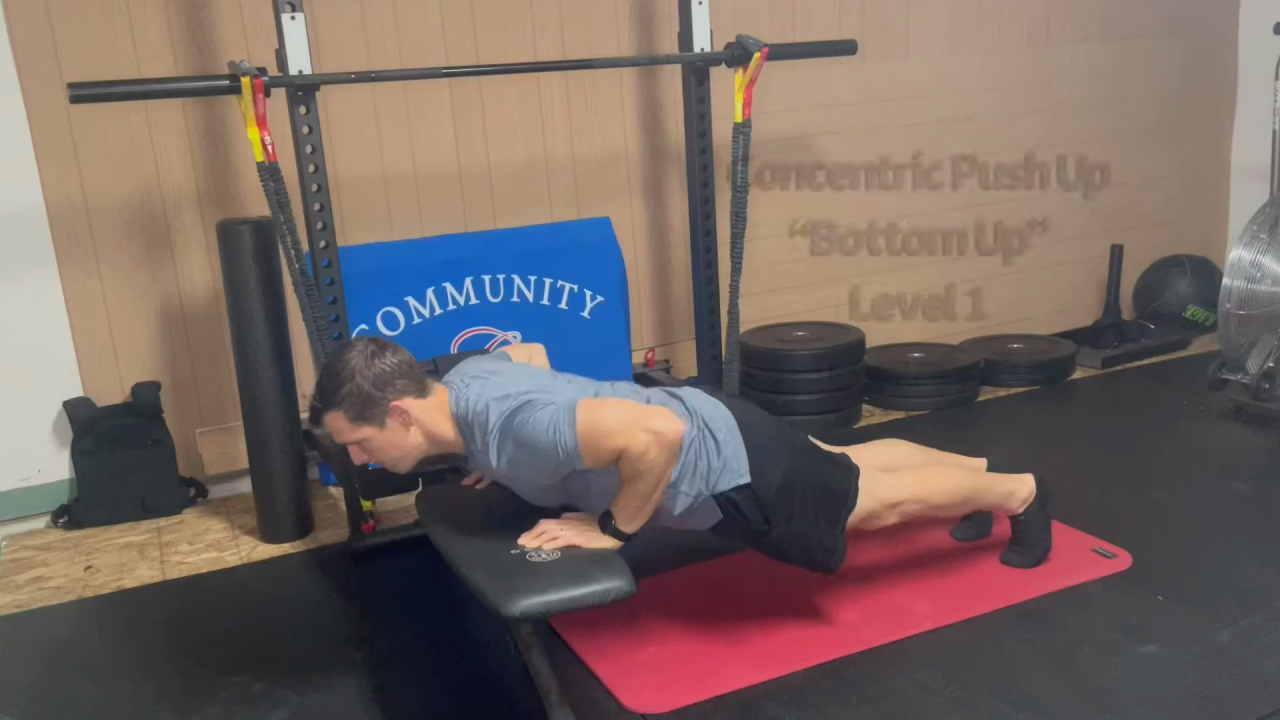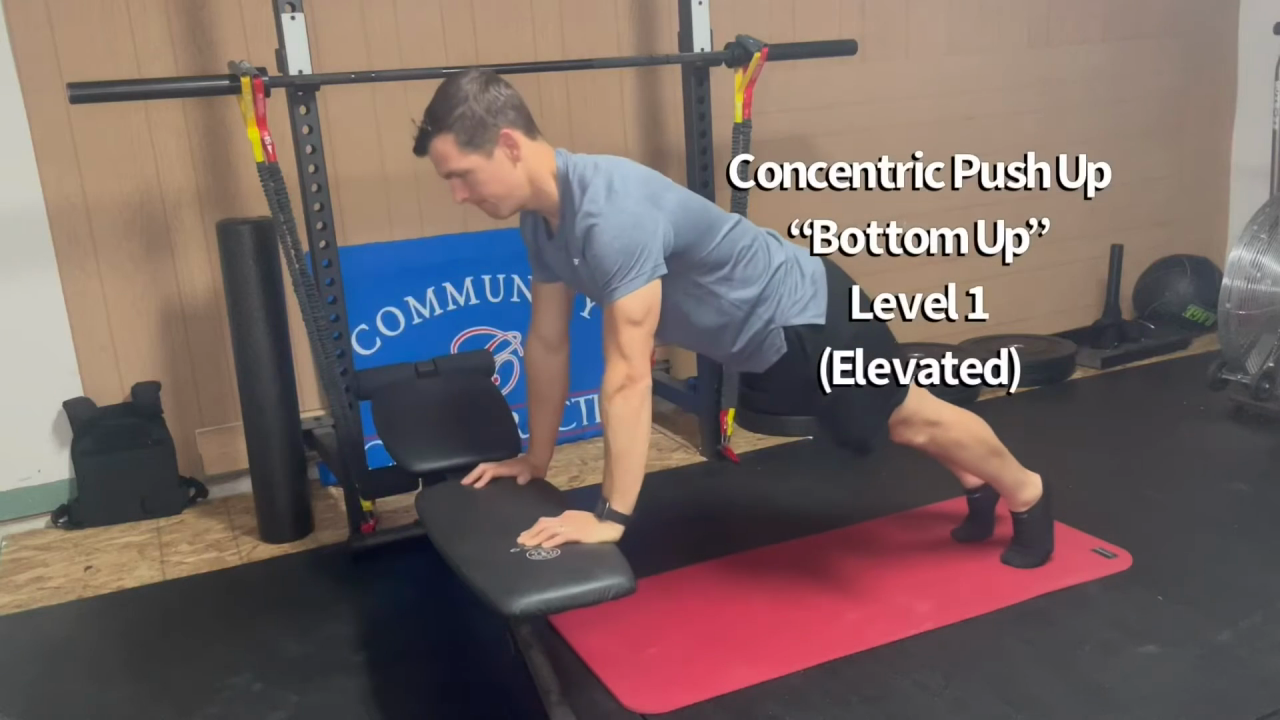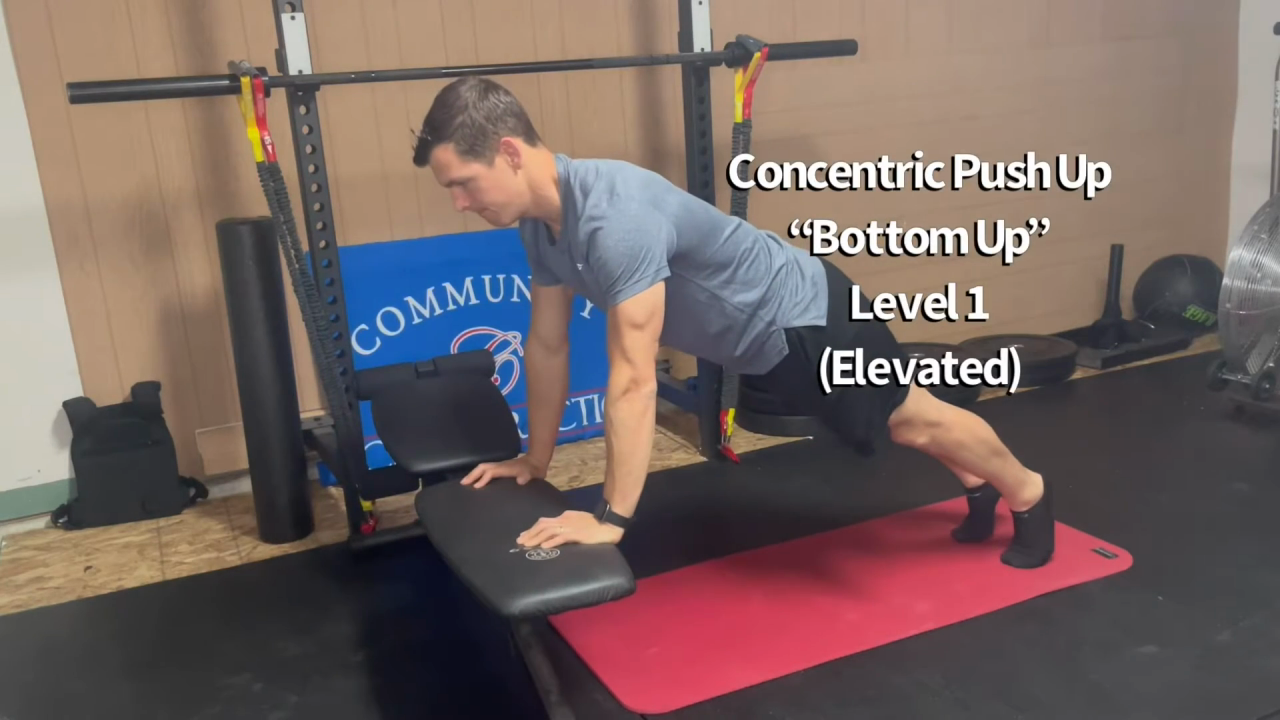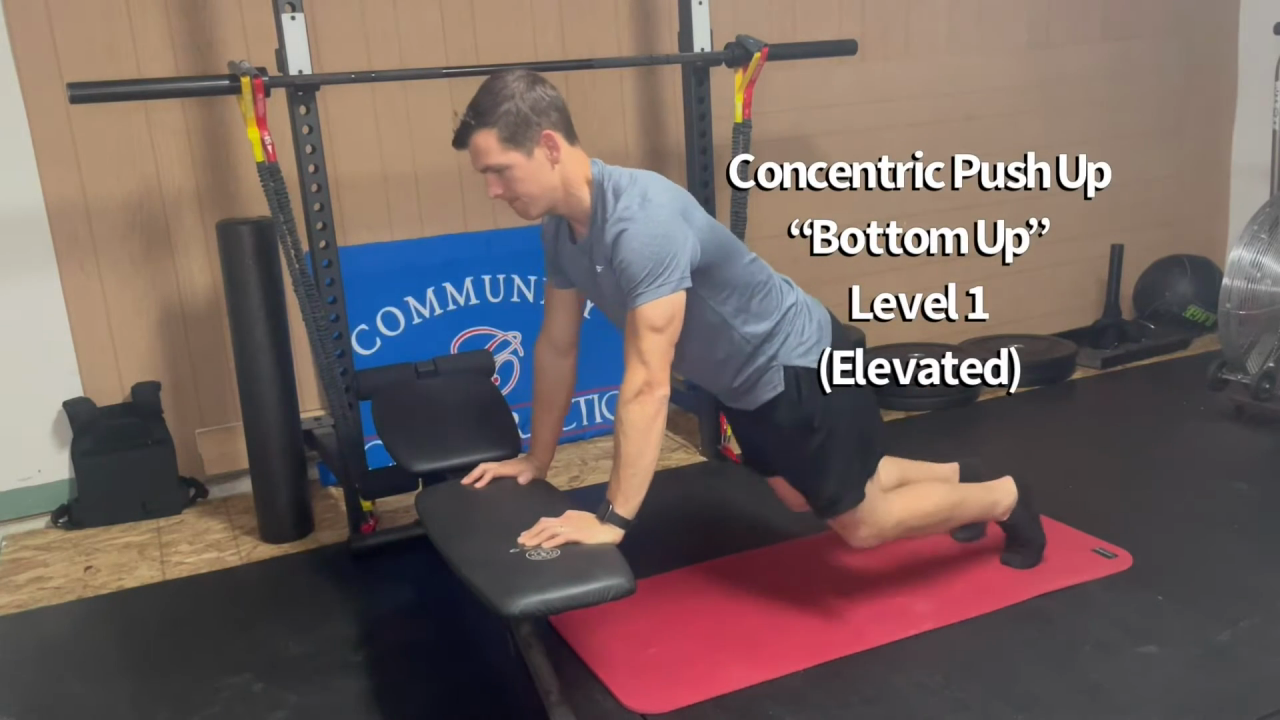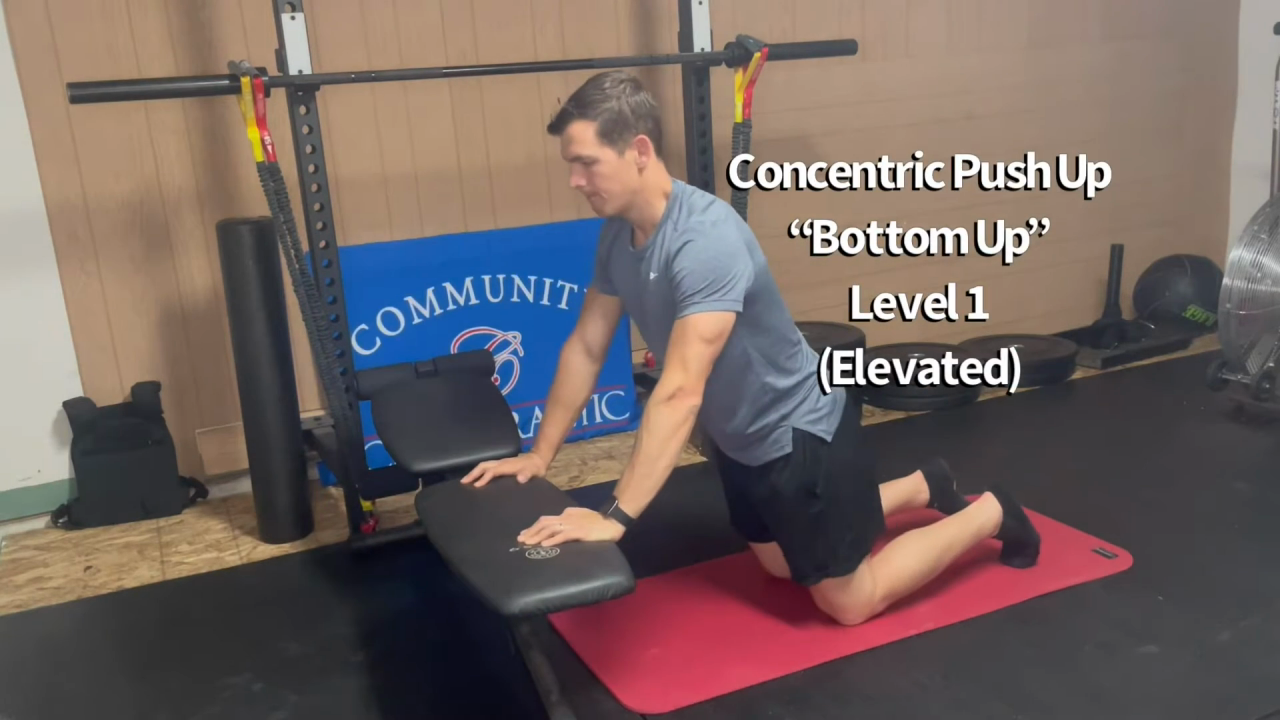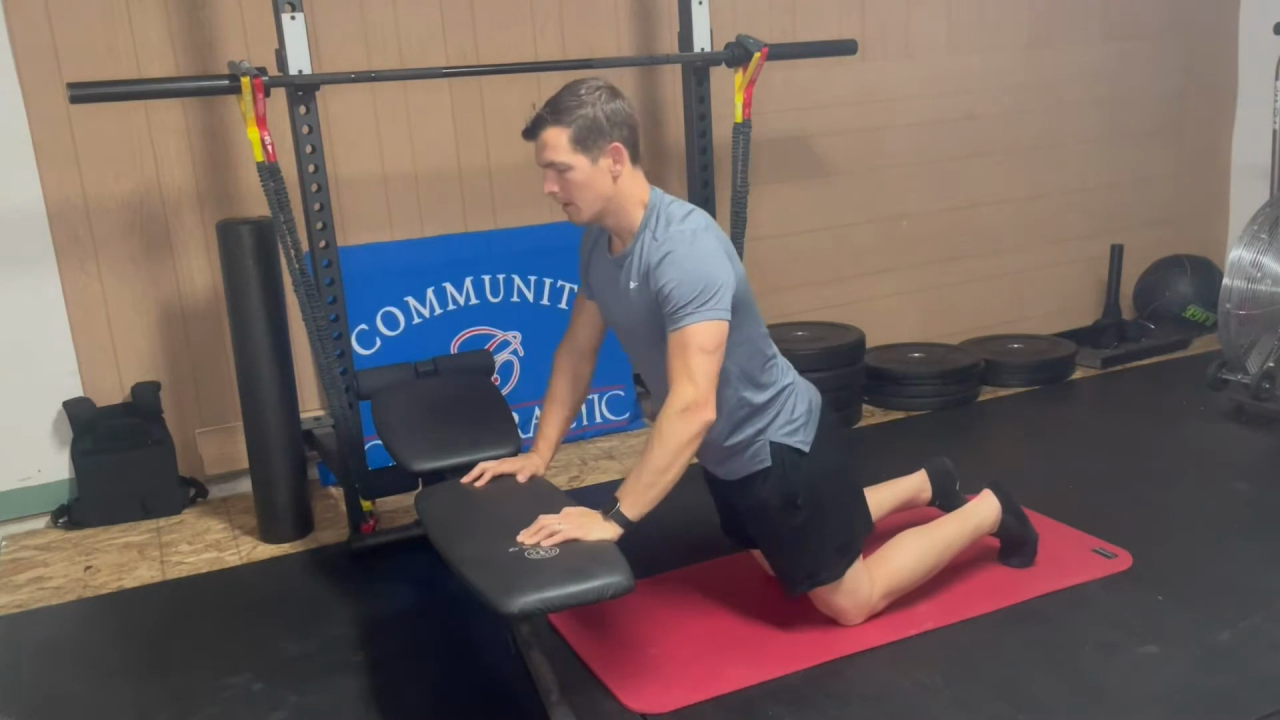
dt=0.7s
person 1, frame 1
left shoulder: (507, 430)
right shoulder: (464, 381)
left elbow: (657, 432)
right elbow: (531, 351)
left wrist: (609, 527)
left hip: (728, 469)
right hip: (707, 424)
left knee: (880, 502)
right knee: (851, 466)
left ankle: (1017, 491)
right ankle: (976, 468)
person 1, frame 2
left shoulder: (611, 214)
right shoulder: (543, 213)
left elbow: (627, 377)
right elbow: (547, 342)
left wrist: (612, 516)
right wrist: (535, 457)
left hip: (801, 314)
right hip: (762, 334)
left knee: (911, 418)
right knee: (896, 415)
left ankle: (1027, 494)
right ankle: (978, 488)
person 1, frame 3
left shoulder: (615, 218)
right shoulder: (542, 218)
left elbow: (633, 381)
right elbow: (546, 345)
left wrist: (611, 518)
right wrist: (534, 458)
left hip: (801, 315)
right hip: (763, 334)
left knee: (913, 419)
right knee: (896, 419)
left ankle: (1026, 494)
right ankle: (978, 486)
person 1, frame 4
left shoulder: (643, 222)
right shoulder: (562, 224)
left elbow: (647, 386)
right elbow: (556, 346)
left wrist: (612, 519)
right wrist: (534, 458)
left hip: (795, 364)
right hip: (745, 380)
left knee: (859, 522)
right knee: (808, 496)
left ankle: (1002, 497)
right ankle: (954, 477)
person 1, frame 5
left shoulder: (706, 238)
right shoulder: (619, 235)
left elbow: (680, 394)
right elbow: (585, 348)
left wrist: (616, 517)
right wrist: (539, 455)
left hip: (800, 431)
right hip: (743, 437)
left knee: (848, 601)
right knee: (782, 567)
left ankle: (990, 514)
right ankle: (923, 487)
person 1, frame 6
left shoulder: (685, 248)
right shoulder: (601, 241)
left elbow: (693, 407)
right elbow: (578, 349)
left wrist: (614, 519)
right wrist: (539, 454)
left hip: (780, 443)
right hip: (731, 450)
left knee: (849, 601)
right knee: (784, 566)
left ankle: (989, 511)
right ankle: (925, 485)
